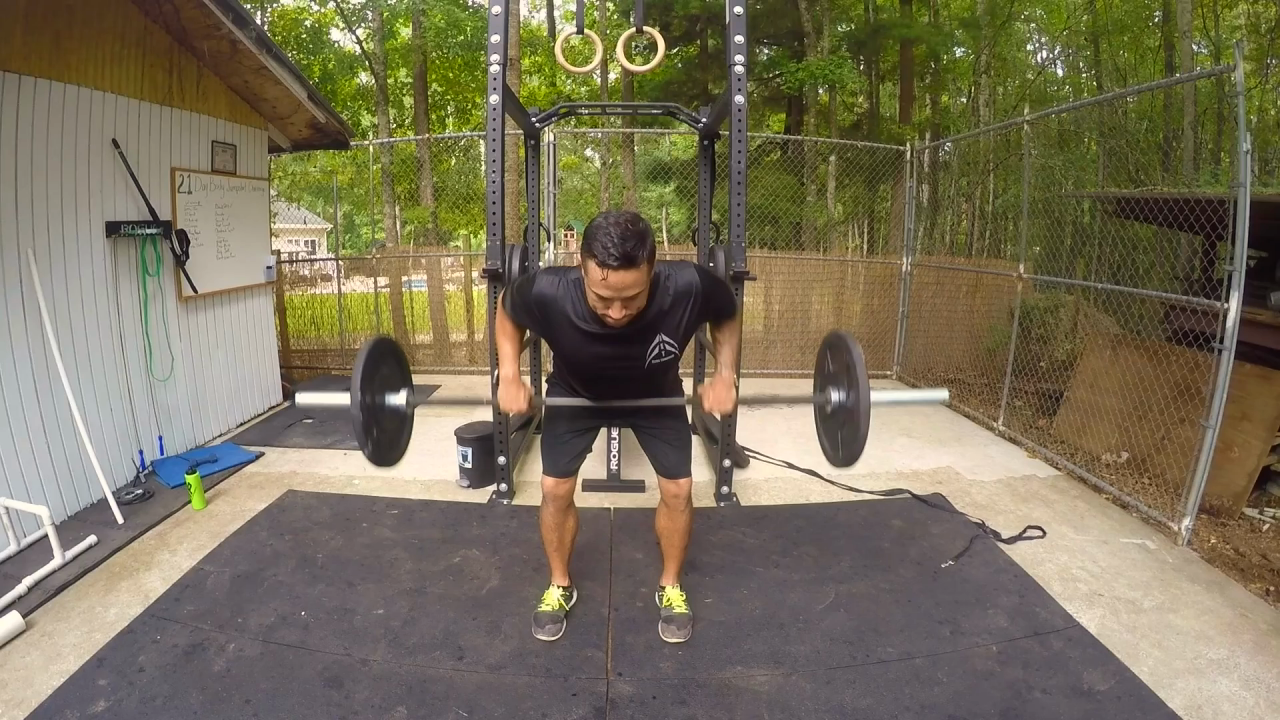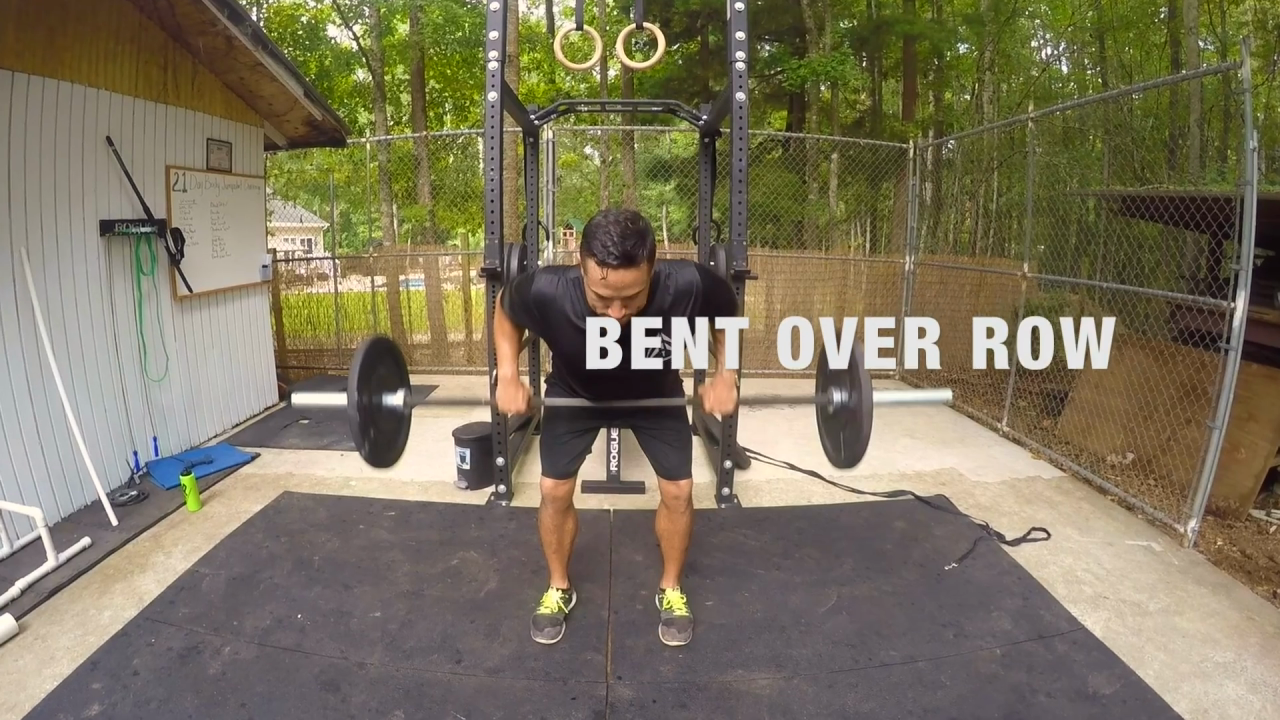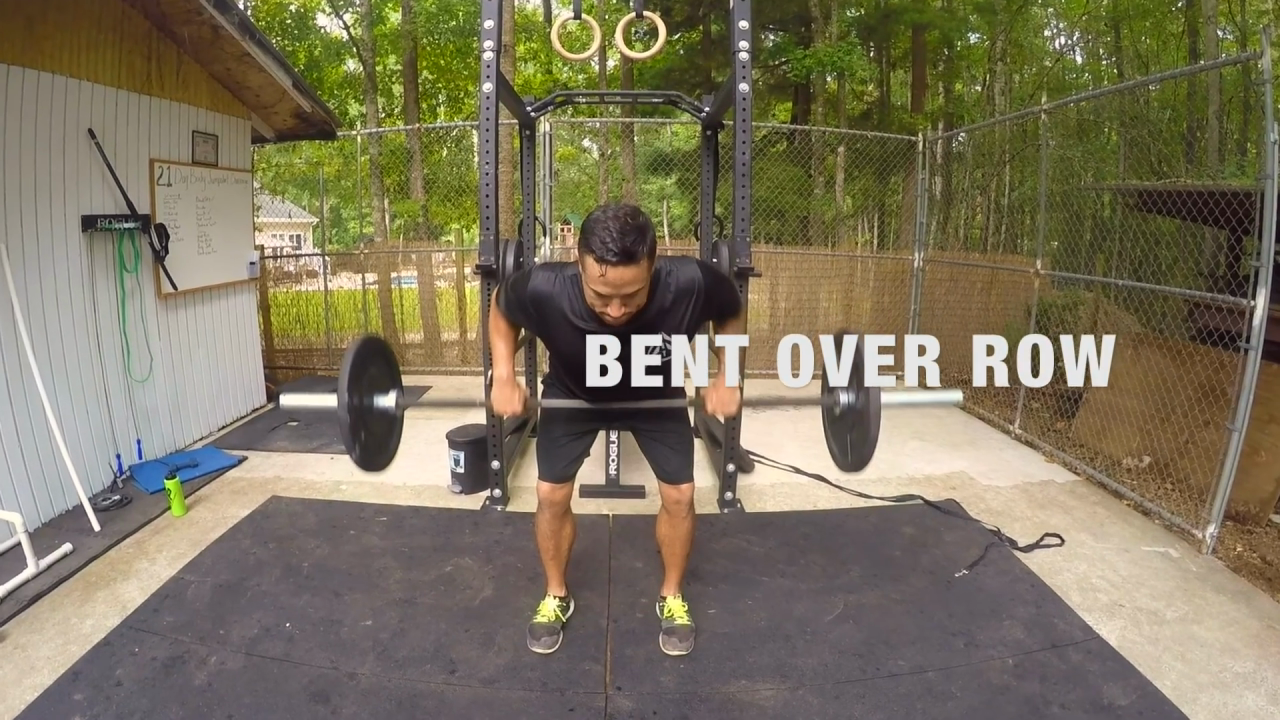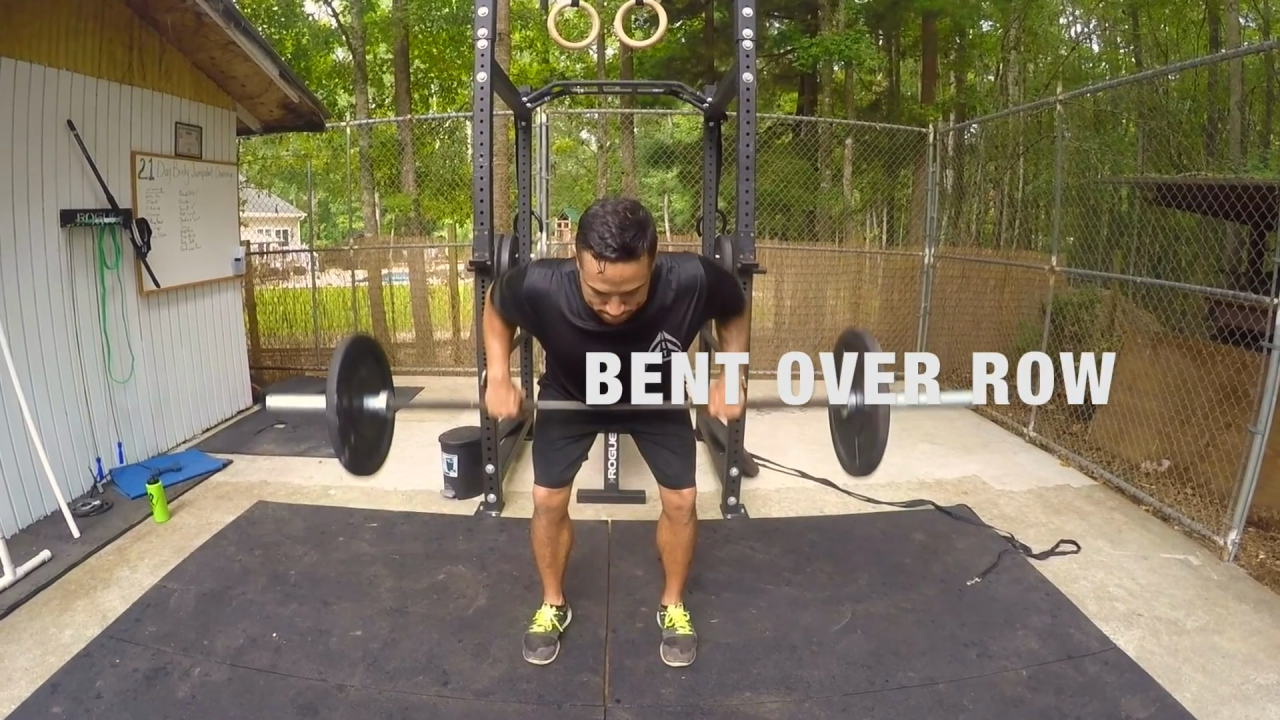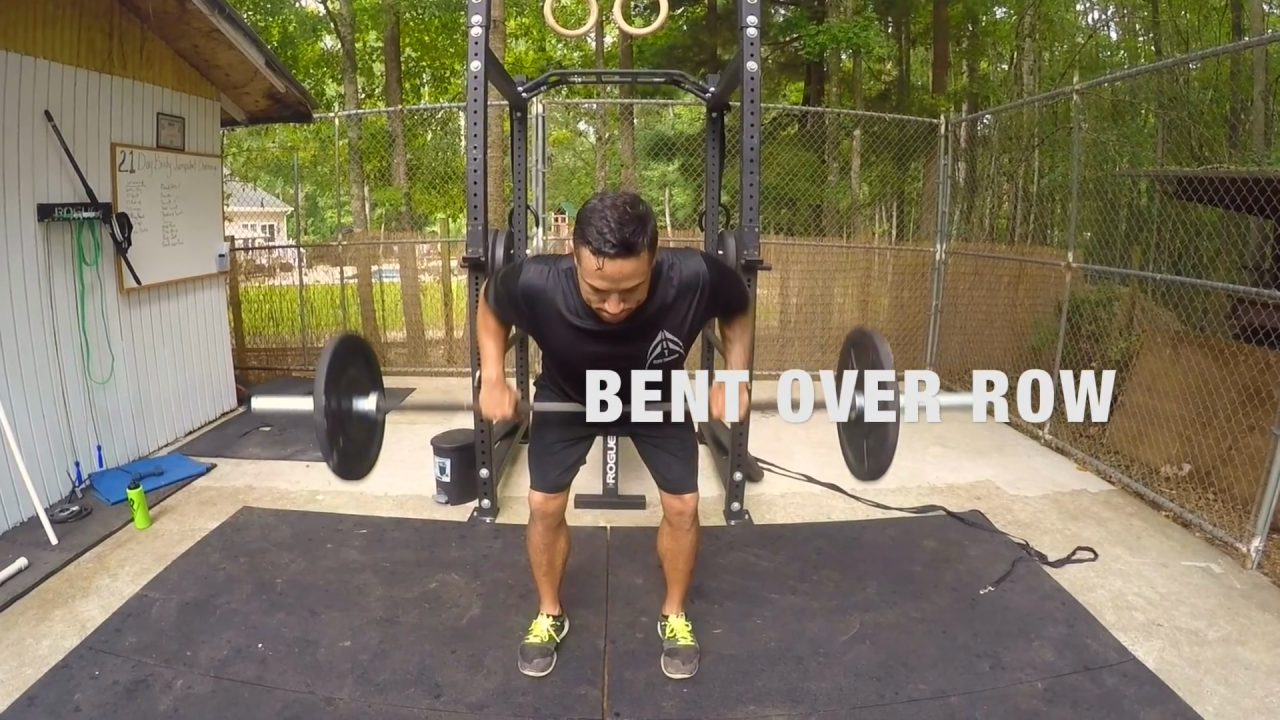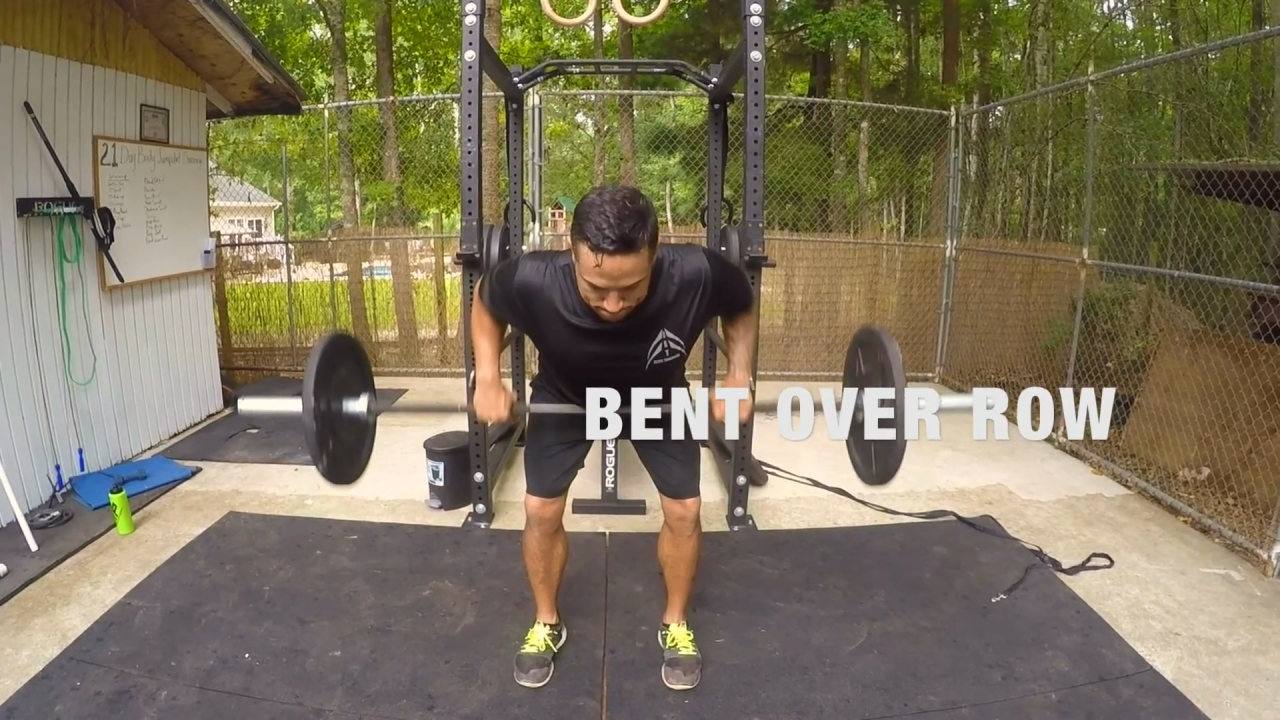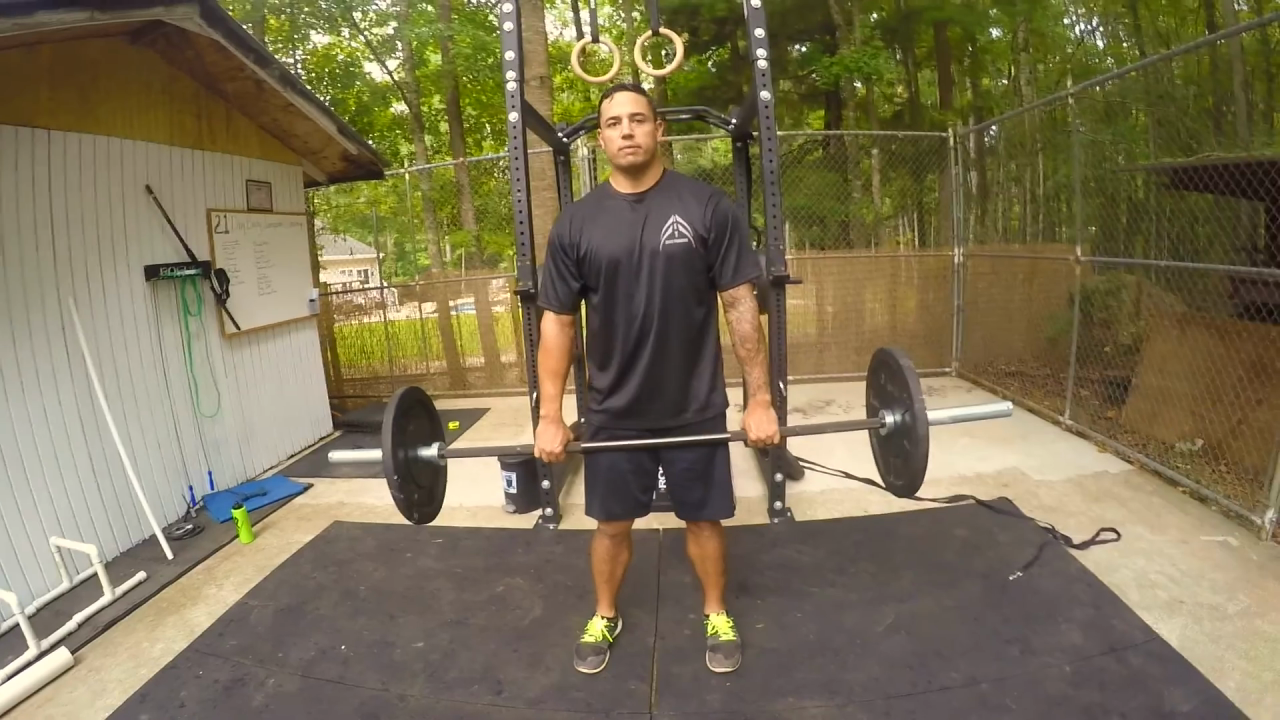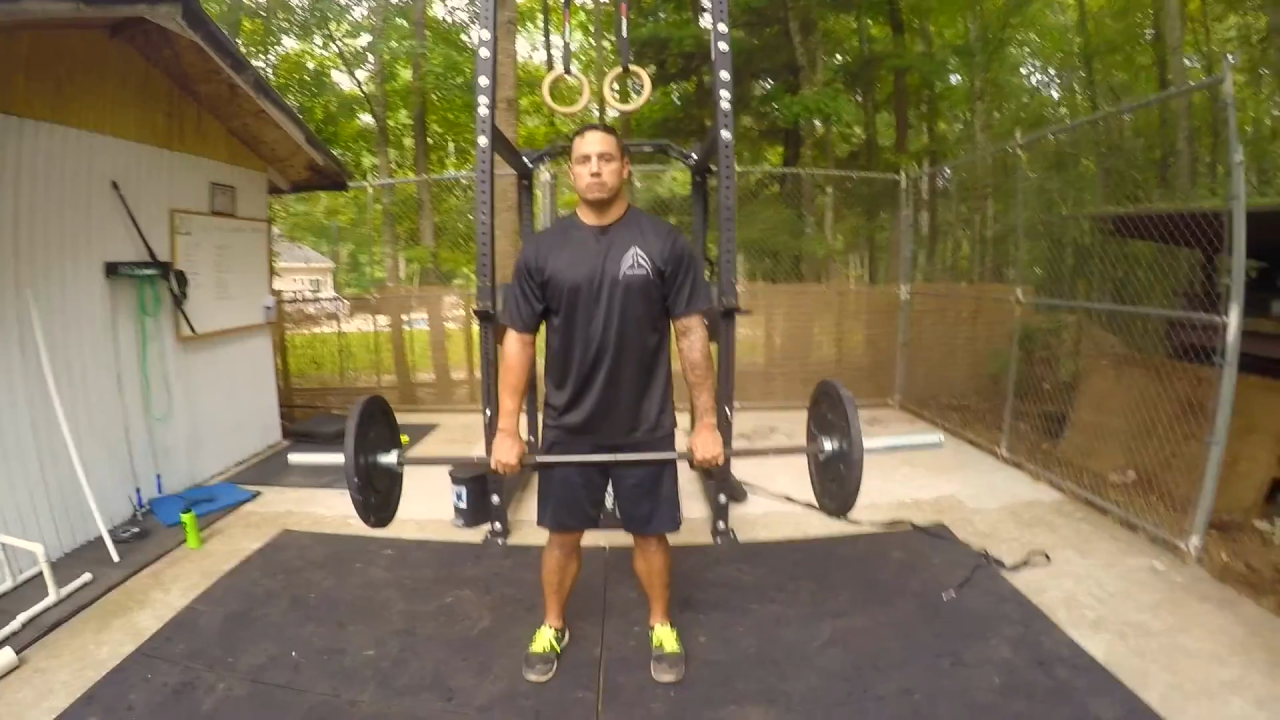
dt=0.7s
person 1, frame 1
left shoulder: (689, 286)
right shoulder: (547, 291)
left elbow: (727, 314)
right elbow: (507, 310)
left wrist: (724, 375)
right wrist: (509, 376)
left hip: (656, 394)
right hip: (574, 393)
left knee: (677, 488)
right knee: (555, 487)
left ankle: (670, 587)
right ankle: (559, 587)
person 1, frame 2
left shoulder: (689, 285)
right shoulder: (545, 290)
left elbow: (728, 313)
right elbow: (504, 309)
left wrist: (725, 375)
right wrist: (508, 375)
left hip: (656, 394)
right hip: (574, 393)
left knee: (677, 490)
right knee: (554, 489)
left ankle: (670, 589)
right ankle: (558, 588)
person 1, frame 3
left shoulder: (691, 283)
right shoulder: (542, 288)
left elbow: (731, 312)
right elbow: (501, 307)
left wrist: (726, 376)
right wrist: (503, 376)
left hip: (657, 393)
right hip: (571, 394)
left knee: (679, 494)
right knee: (551, 493)
left ankle: (671, 597)
right ankle: (556, 596)
person 1, frame 4
left shoulder: (693, 280)
right shoulder: (539, 285)
left elbow: (734, 311)
right elbow: (495, 305)
left wrist: (730, 377)
right wrist: (498, 377)
left hip: (656, 396)
right hip: (569, 396)
left knee: (681, 499)
right knee: (548, 498)
left ankle: (672, 606)
right ankle: (552, 605)
person 1, frame 5
left shoulder: (696, 277)
right shoulder: (535, 283)
left elbow: (738, 308)
right elbow: (490, 302)
left wrist: (734, 377)
right wrist: (493, 377)
left hip: (658, 397)
right hip: (566, 397)
left knee: (682, 504)
right knee: (544, 503)
left ankle: (674, 615)
right ankle: (549, 615)
person 1, frame 6
left shoulder: (697, 274)
right shoulder: (531, 280)
left elbow: (742, 307)
right elbow: (484, 301)
left wrist: (738, 378)
right wrist: (487, 378)
left hip: (659, 397)
right hip: (563, 398)
left knee: (684, 510)
right knee: (541, 508)
left ankle: (675, 625)
right ankle: (546, 623)
person 1, frame 7
left shoulder: (707, 206)
right shoulder: (576, 222)
left elbow: (740, 303)
right elbow: (557, 321)
left wrist: (760, 399)
right wrist: (549, 416)
left hip: (696, 409)
right hip: (613, 413)
left knee: (704, 519)
right knee: (611, 524)
left ankle: (716, 614)
right ankle: (605, 616)
person 1, frame 8
left shoulder: (665, 242)
right shoulder: (542, 249)
left elbow: (691, 332)
right elbow: (518, 339)
left wrist: (706, 421)
right wrist: (507, 428)
left hip: (645, 428)
right hip: (569, 429)
left knee: (651, 532)
right knee: (563, 533)
left ankle: (660, 626)
right ankle: (553, 626)
